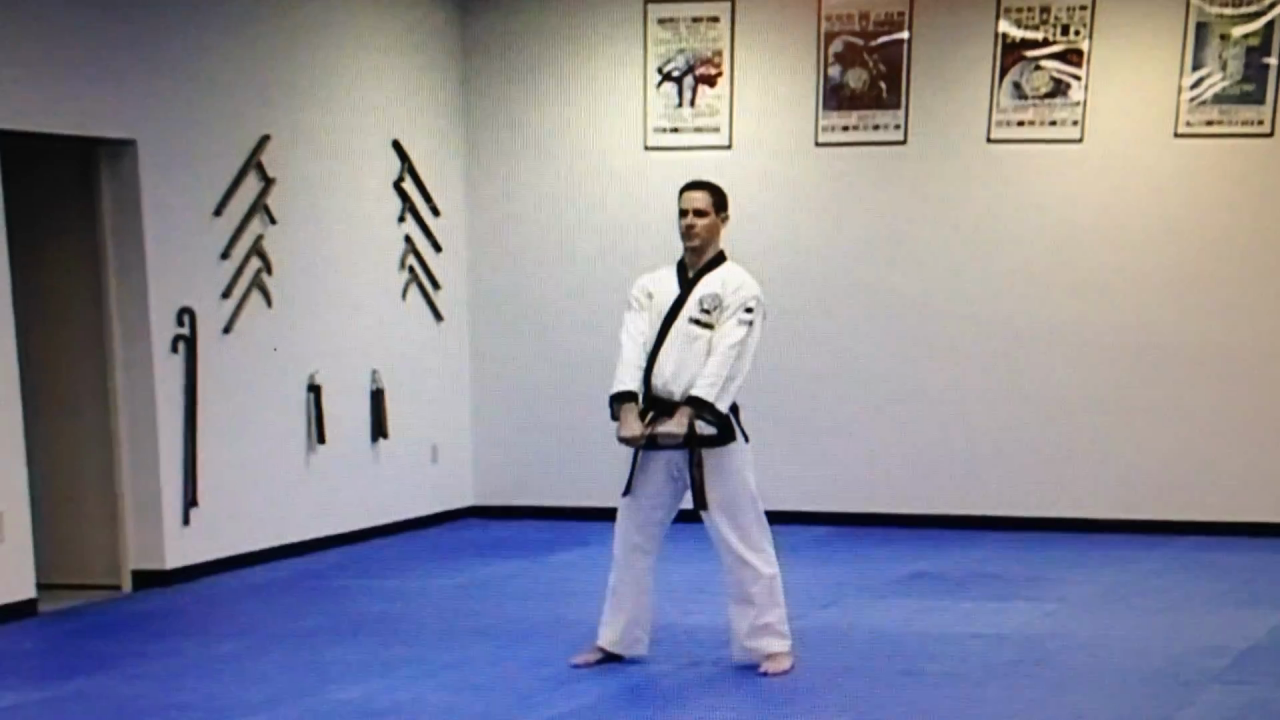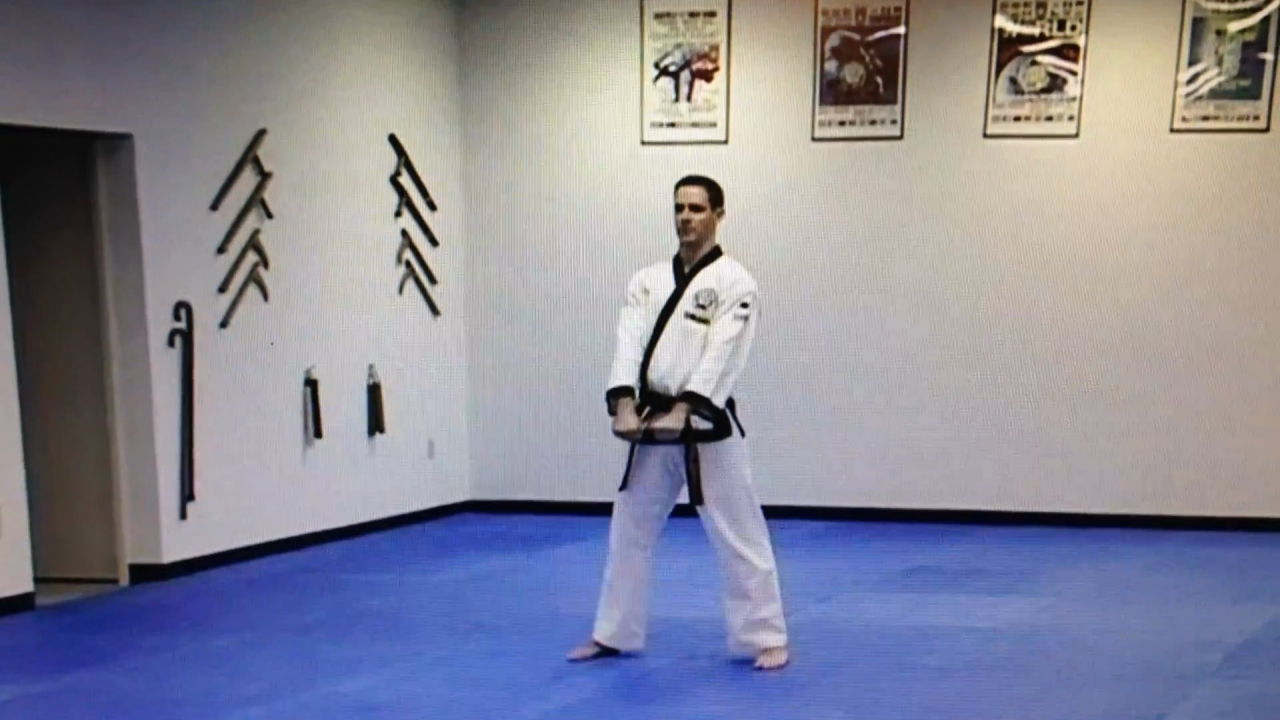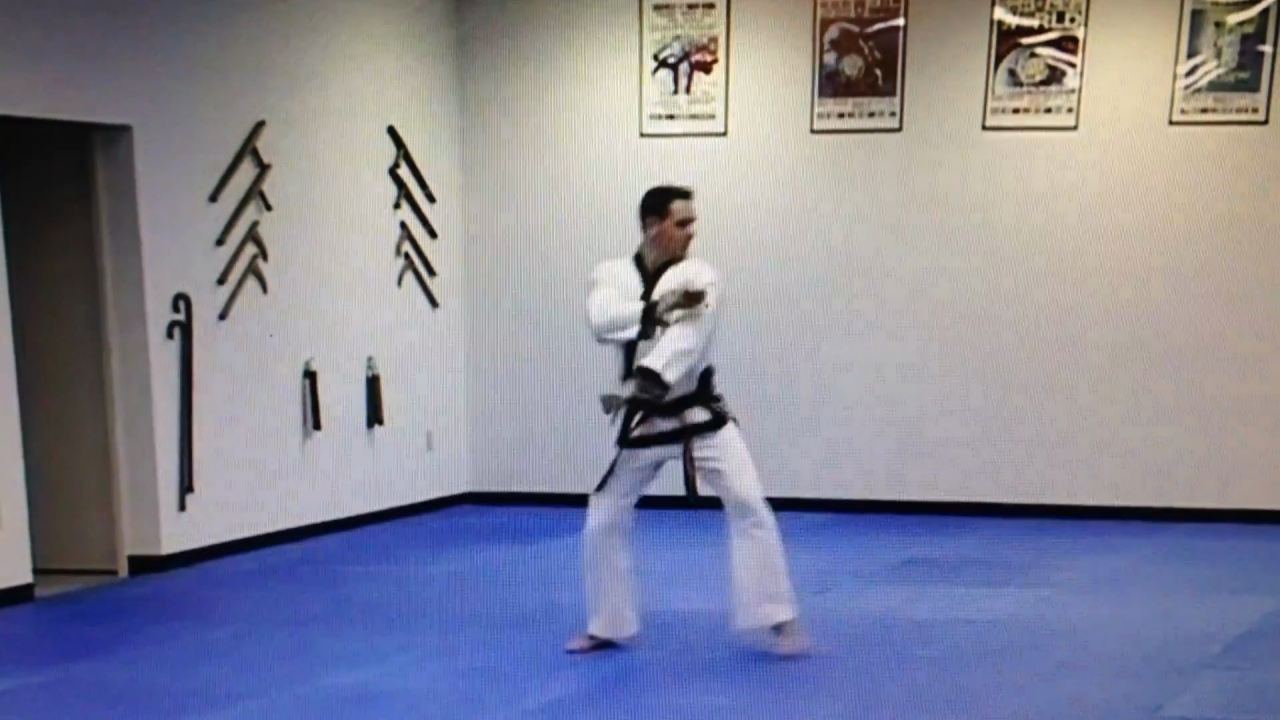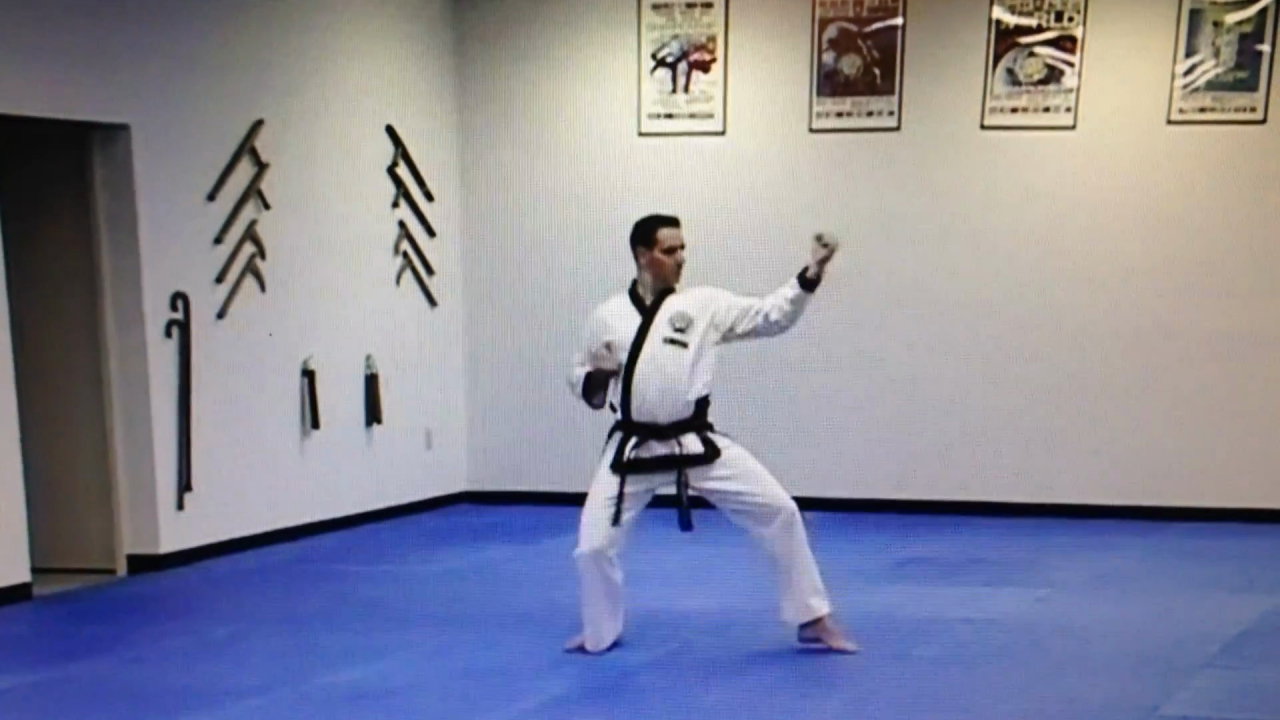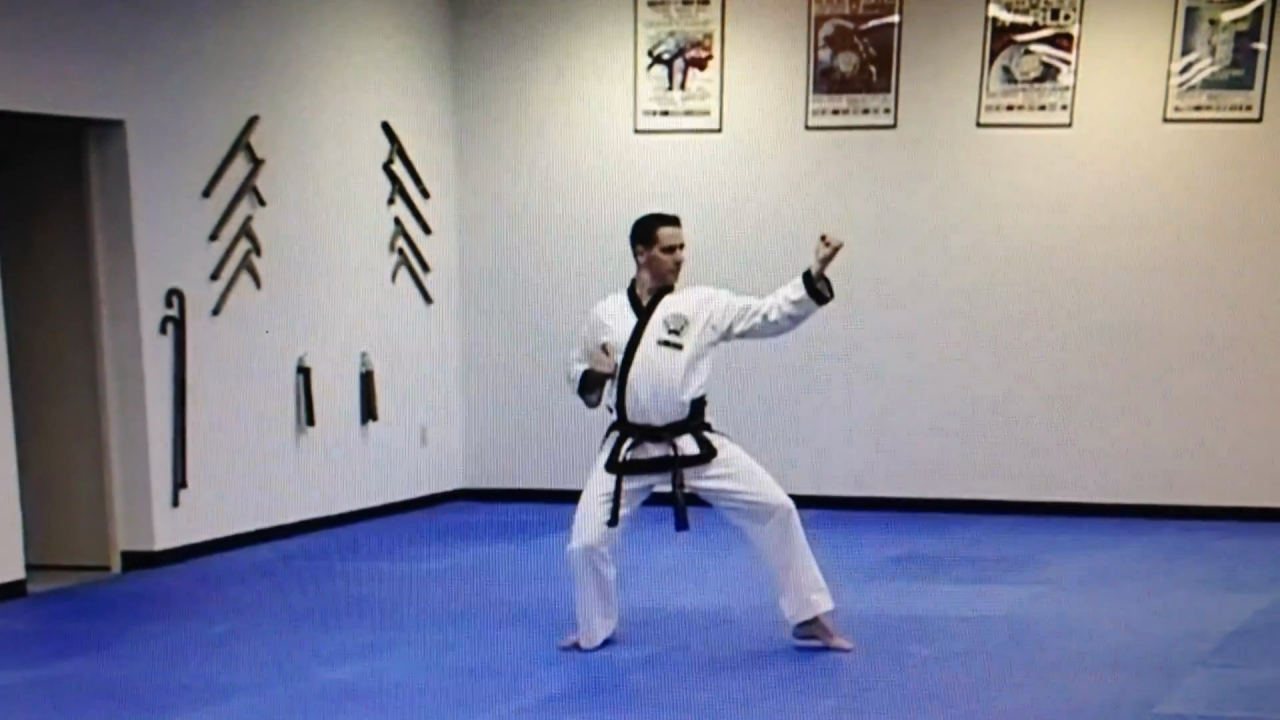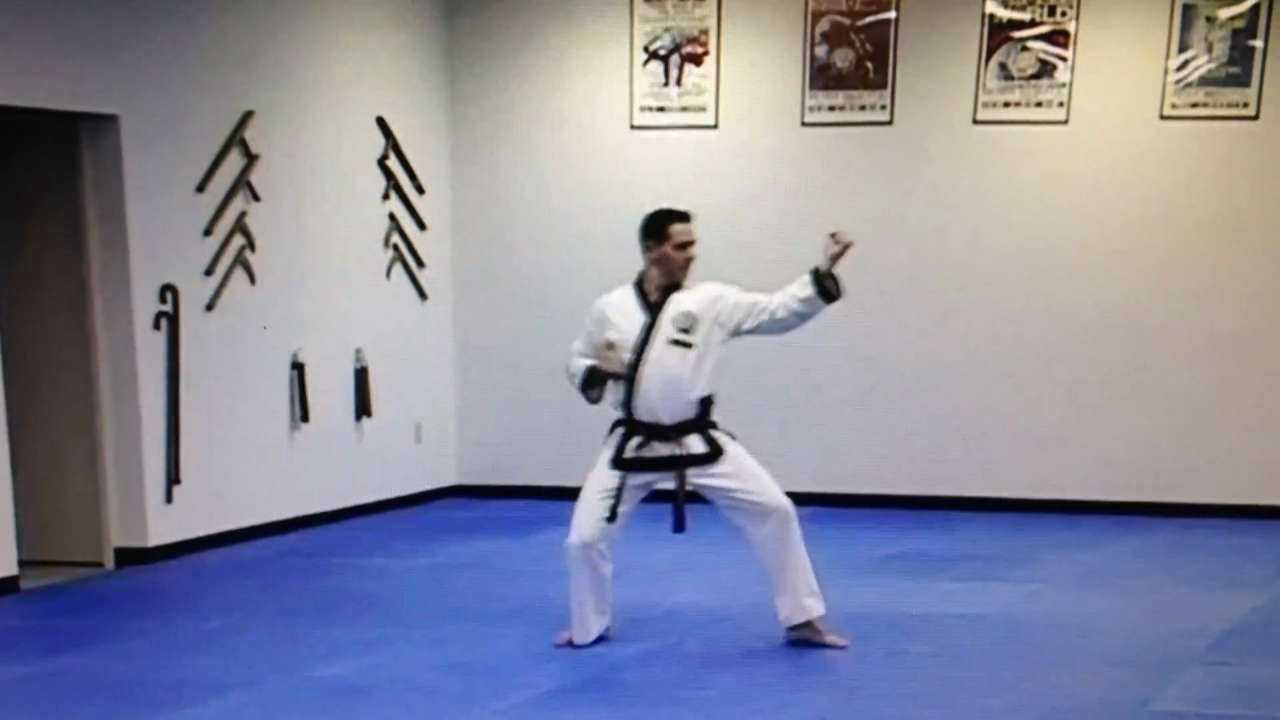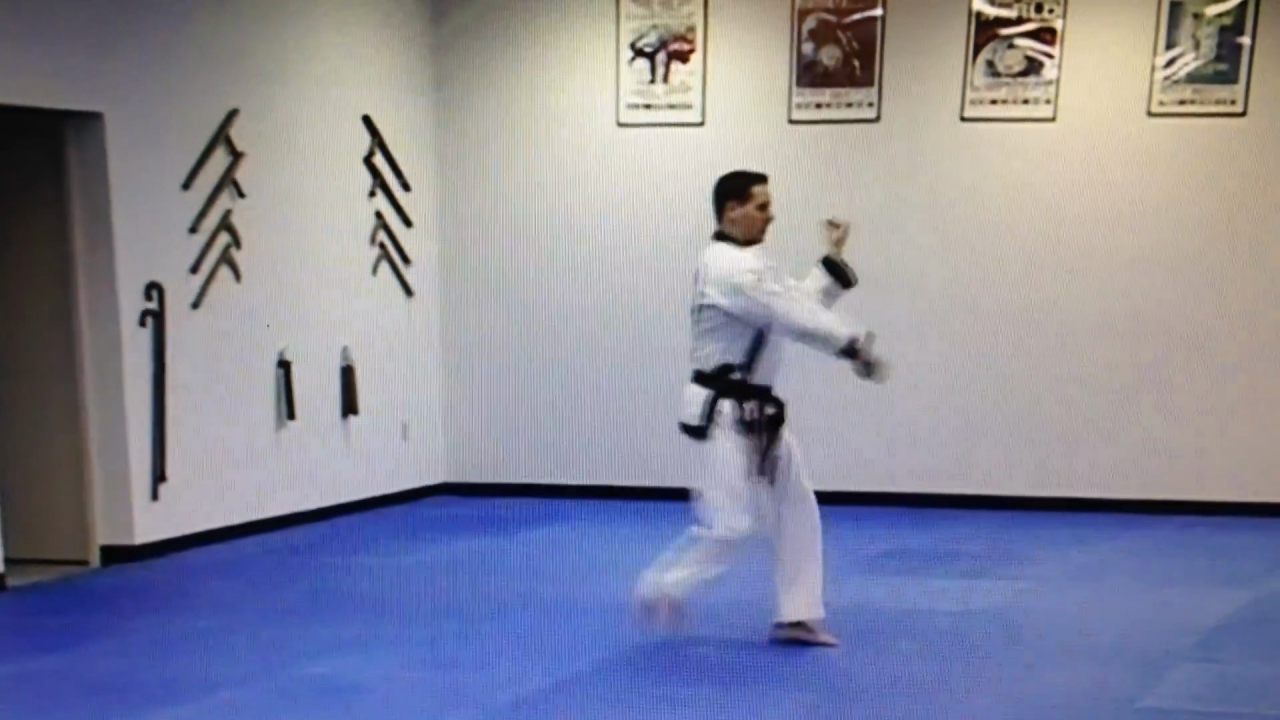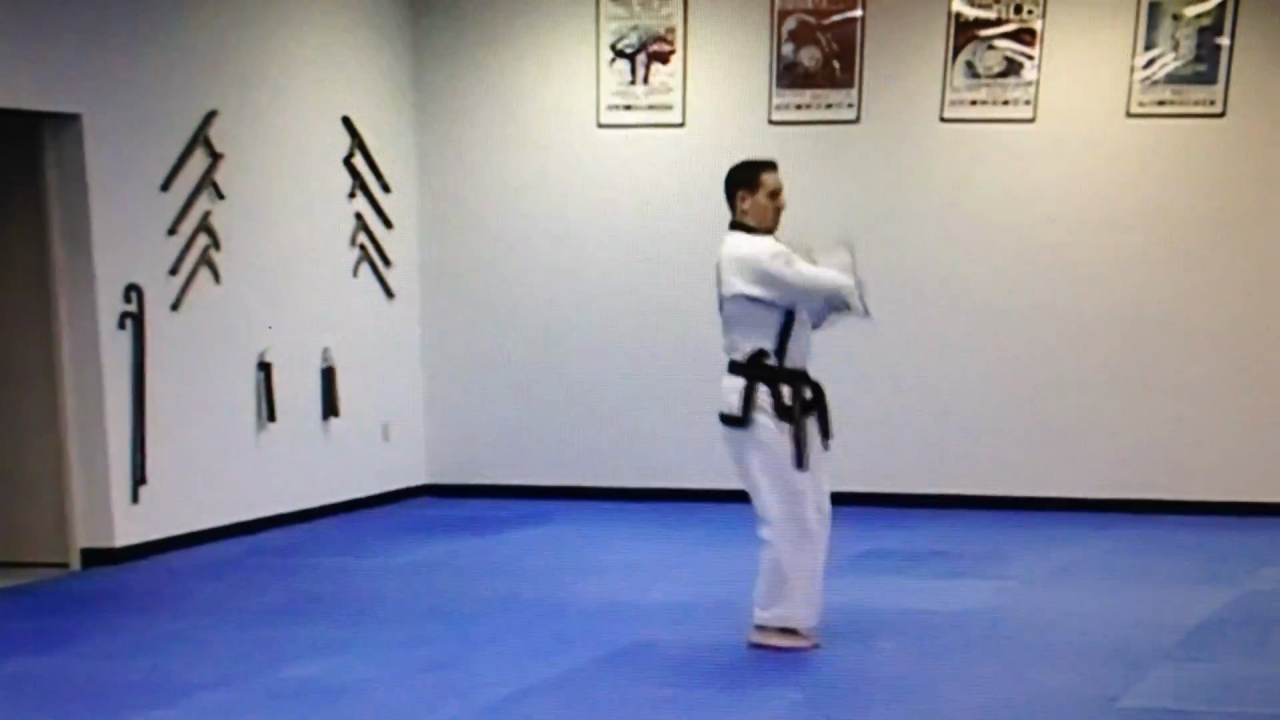
dt=0.4s
person 1, frame 1
left shoulder: (739, 287)
right shoulder: (649, 285)
left elbow: (726, 361)
right elbow: (632, 350)
left wrist: (685, 415)
right wrist: (627, 410)
left hip: (711, 433)
right hip: (654, 432)
left knee: (742, 541)
right knee: (633, 538)
left ankle: (771, 644)
right ankle: (615, 639)
person 1, frame 2
left shoulder: (734, 281)
right shoulder: (646, 280)
left elbow: (723, 355)
right elbow: (628, 344)
left wrist: (684, 410)
right wrist: (623, 404)
left hip: (707, 427)
right hip: (651, 425)
left knee: (739, 536)
right knee: (629, 533)
left ankle: (766, 638)
right ankle: (613, 634)
person 1, frame 3
left shoulder: (699, 277)
right shoulder: (611, 273)
left elbow: (686, 340)
right elbow: (607, 319)
left wrist: (641, 382)
right wrist: (661, 307)
left hip: (699, 417)
right hip: (641, 422)
left knee: (749, 509)
right knee: (604, 525)
left ankle: (778, 617)
right ankle: (606, 627)
person 1, frame 4
left shoulder: (704, 304)
right shoulder: (606, 316)
left elbow: (769, 315)
right elbow: (580, 378)
left wrist: (812, 273)
right wrist: (595, 380)
left hip: (696, 444)
right hip: (632, 449)
left knee: (777, 511)
right knee: (594, 545)
left ankle: (813, 619)
right ankle: (600, 631)
person 1, frame 5
left shoulder: (702, 304)
right shoulder: (604, 315)
left elbow: (770, 314)
right elbow: (578, 371)
left wrist: (816, 275)
right wrist: (592, 378)
left hip: (693, 444)
right hip: (629, 448)
left knee: (775, 510)
right knee: (587, 540)
left ankle: (810, 618)
right ankle: (595, 628)
person 1, frame 6
left shoulder: (711, 301)
right shoulder: (609, 308)
left elbow: (778, 310)
right elbow: (578, 363)
left wrist: (824, 271)
right wrist: (599, 373)
left hip: (699, 442)
right hip: (633, 445)
left knee: (773, 510)
right knee: (587, 535)
left ankle: (802, 619)
right ankle: (589, 625)
person 1, frame 7
left shoulder: (741, 263)
right shoulder: (730, 267)
left elbow: (806, 302)
right elbow: (794, 315)
left wrist: (834, 258)
right wrist: (855, 344)
left hip: (754, 410)
right hip: (722, 413)
left knee: (796, 511)
right knee: (731, 523)
left ankle: (796, 618)
right ankle: (662, 590)
person 1, frame 8
left shoulder: (762, 253)
right shoulder: (746, 254)
left elbow: (805, 305)
right elbow: (824, 289)
left wrist: (843, 295)
right wrist: (850, 288)
left hip: (781, 398)
right hip: (762, 403)
left knee: (809, 512)
right knee: (791, 517)
left ankle: (787, 616)
right ankle: (773, 622)
